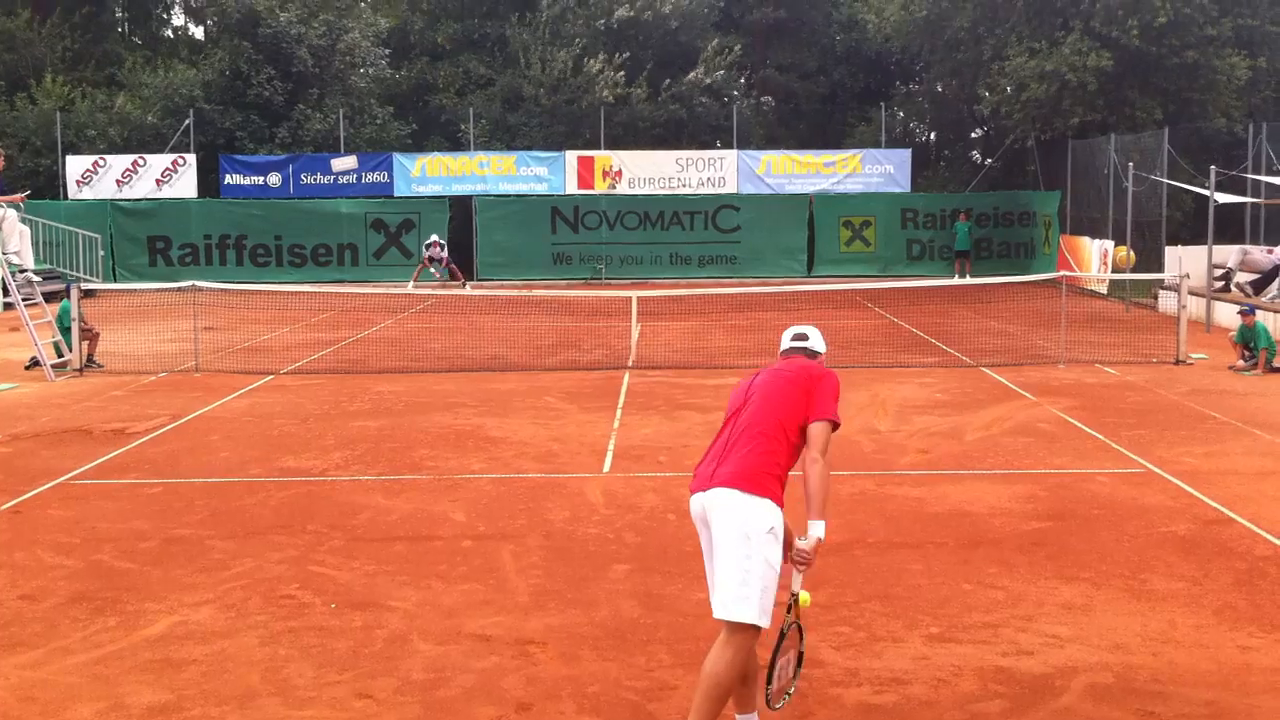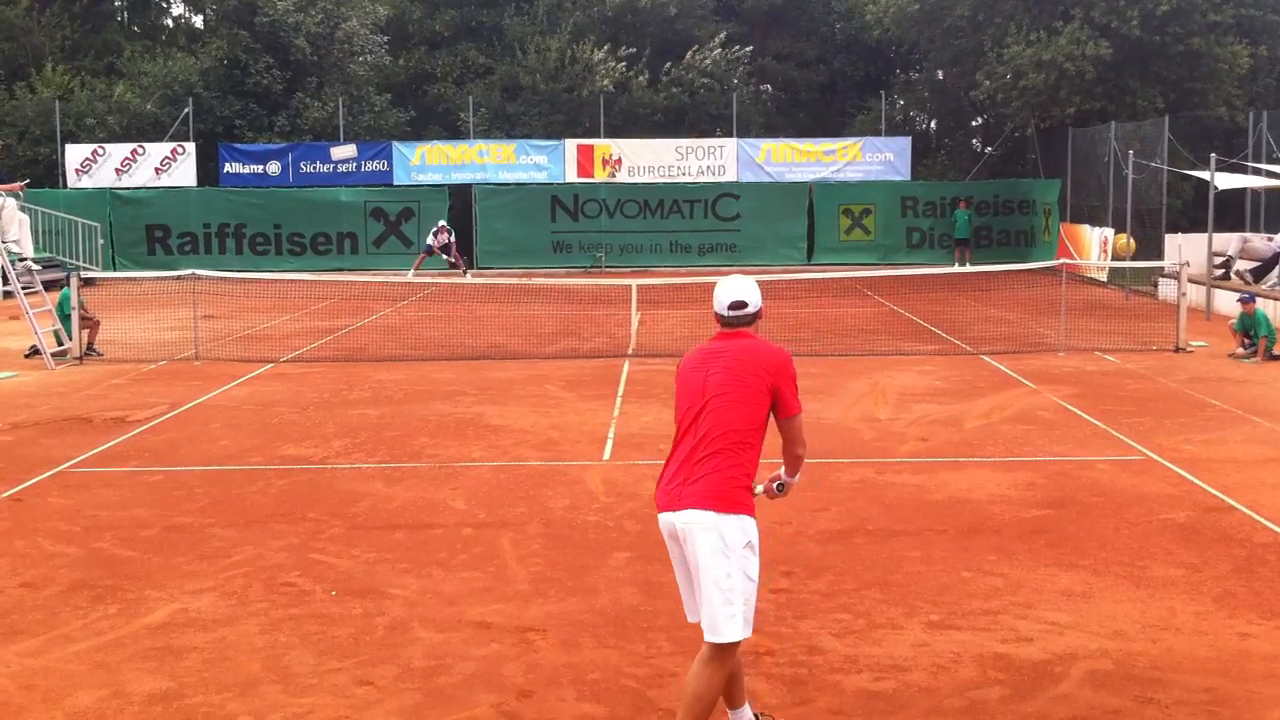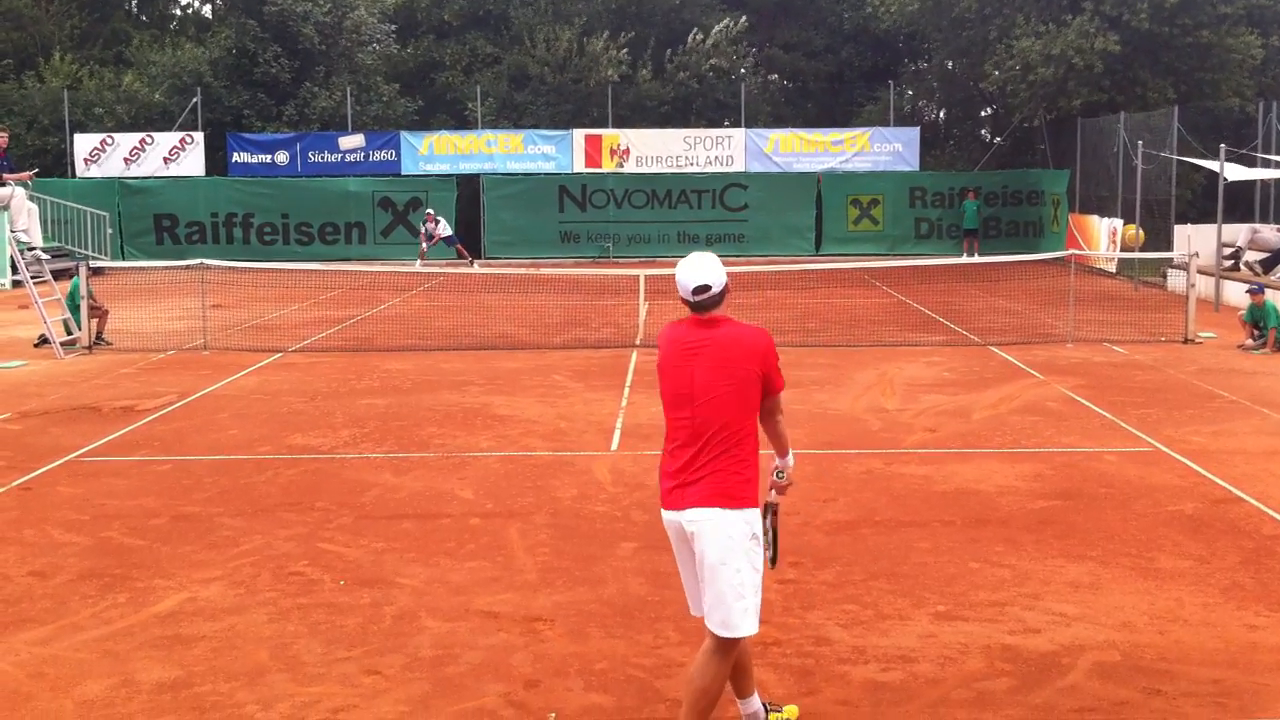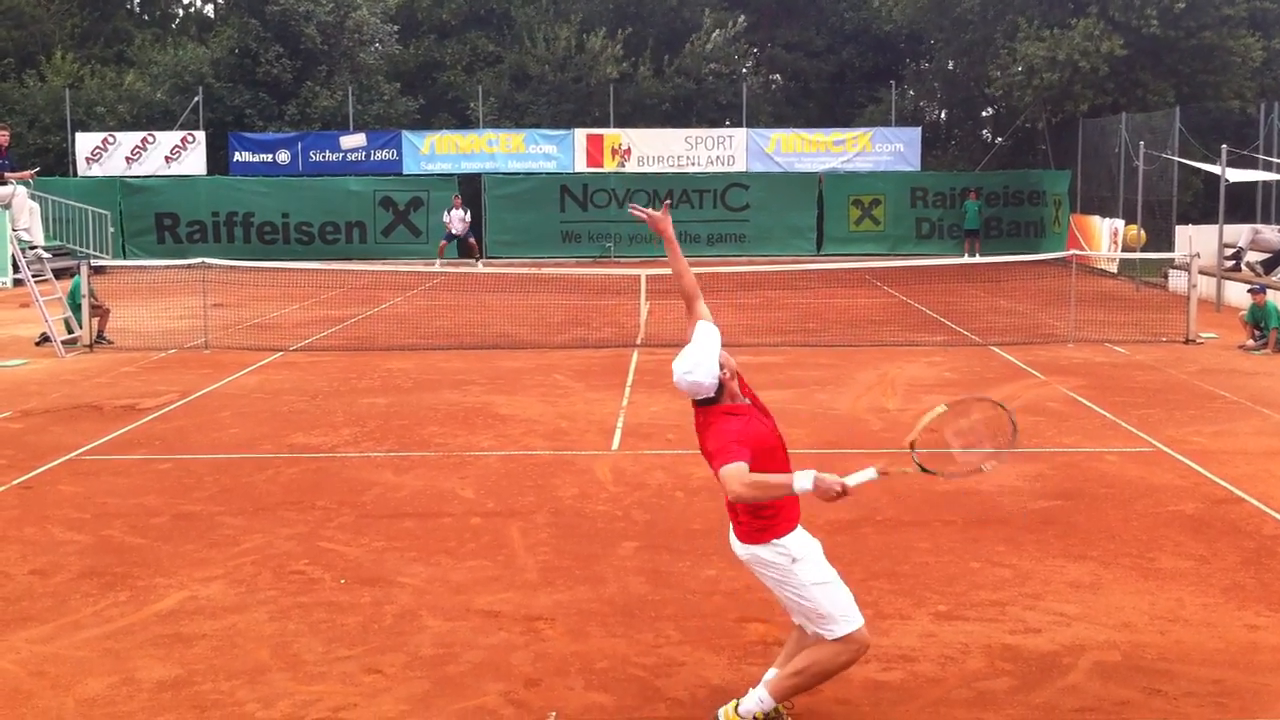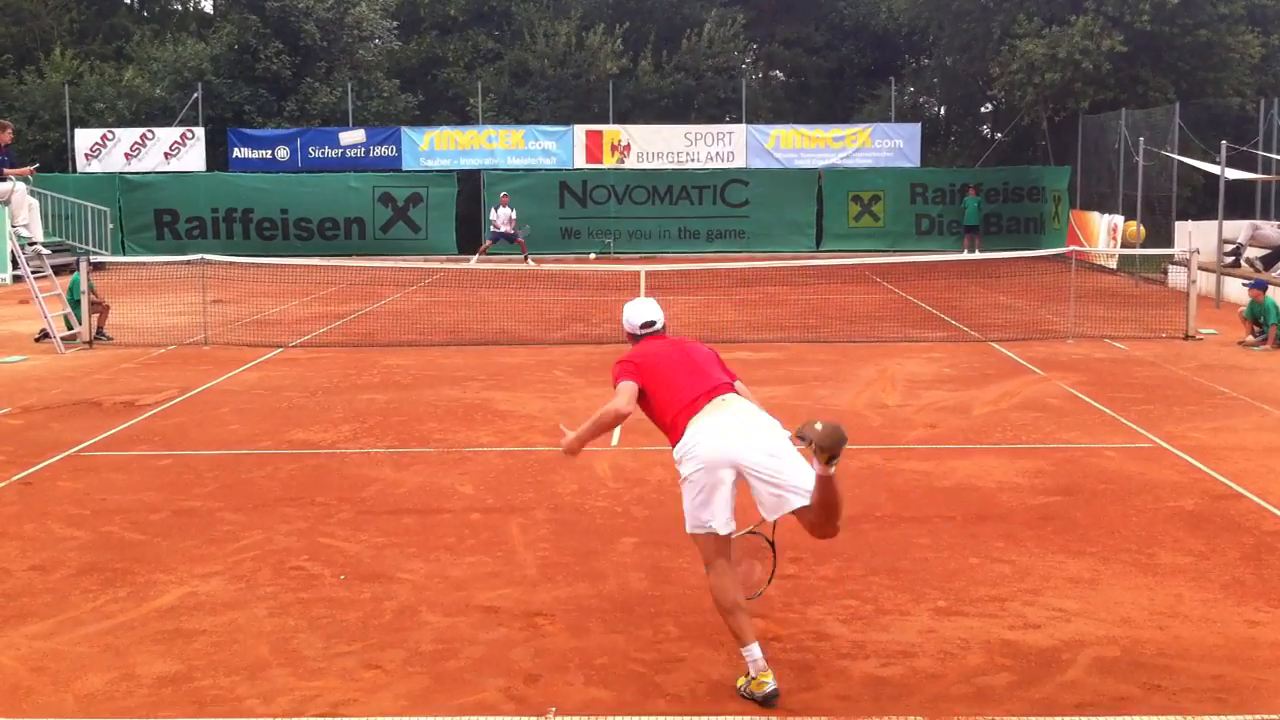
dt=0.7s
person 1, frame 1
left shoulder: (753, 379)
right shoulder: (822, 377)
right elbow: (814, 457)
left wrist: (781, 533)
right wrist: (815, 530)
left hip: (706, 493)
right hip: (746, 499)
left knee: (742, 622)
right knee: (739, 629)
person 1, frame 2
left shoulder: (690, 360)
right shoulder: (774, 359)
right elbow: (796, 447)
right wrist: (788, 478)
left hip: (671, 505)
right hip: (719, 511)
left knee: (724, 629)
right knee: (722, 640)
person 1, frame 3
left shoulder: (671, 340)
right shoulder: (755, 342)
right elbow: (772, 415)
left wrist: (687, 281)
right wrist: (784, 460)
left hip: (676, 504)
right hip: (724, 509)
left knee: (729, 625)
right knee: (724, 636)
person 1, frame 4
left shoulder: (705, 382)
right shoulder: (730, 429)
left elbow: (696, 300)
right elbow: (737, 488)
left wrist: (668, 238)
right wrist: (805, 482)
left hip: (770, 534)
right hip: (773, 542)
left knee: (817, 623)
right knee: (848, 642)
person 1, frame 5
left shoulder: (631, 361)
right shoulder: (701, 350)
left elbow: (621, 408)
left wrist: (578, 438)
right wrist: (783, 457)
left hip: (702, 440)
right hip: (752, 425)
left knee: (717, 562)
right knee: (824, 526)
left ankle: (758, 673)
right ankle: (819, 456)
